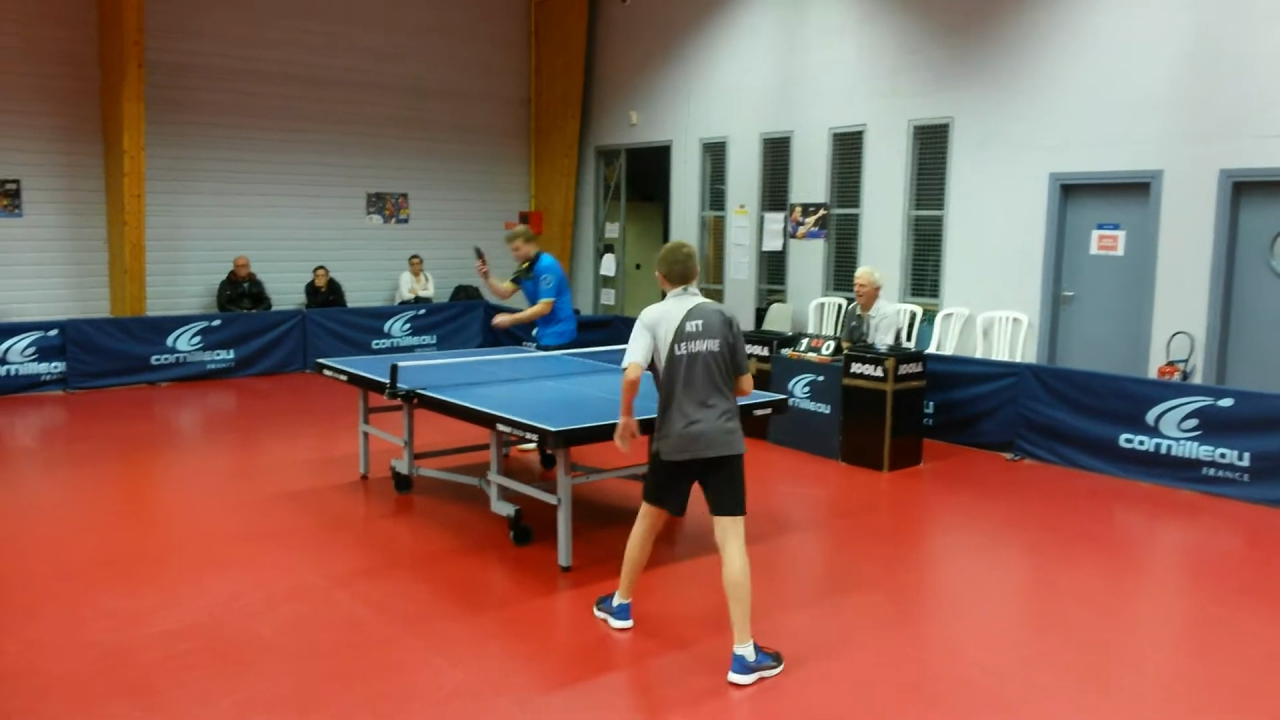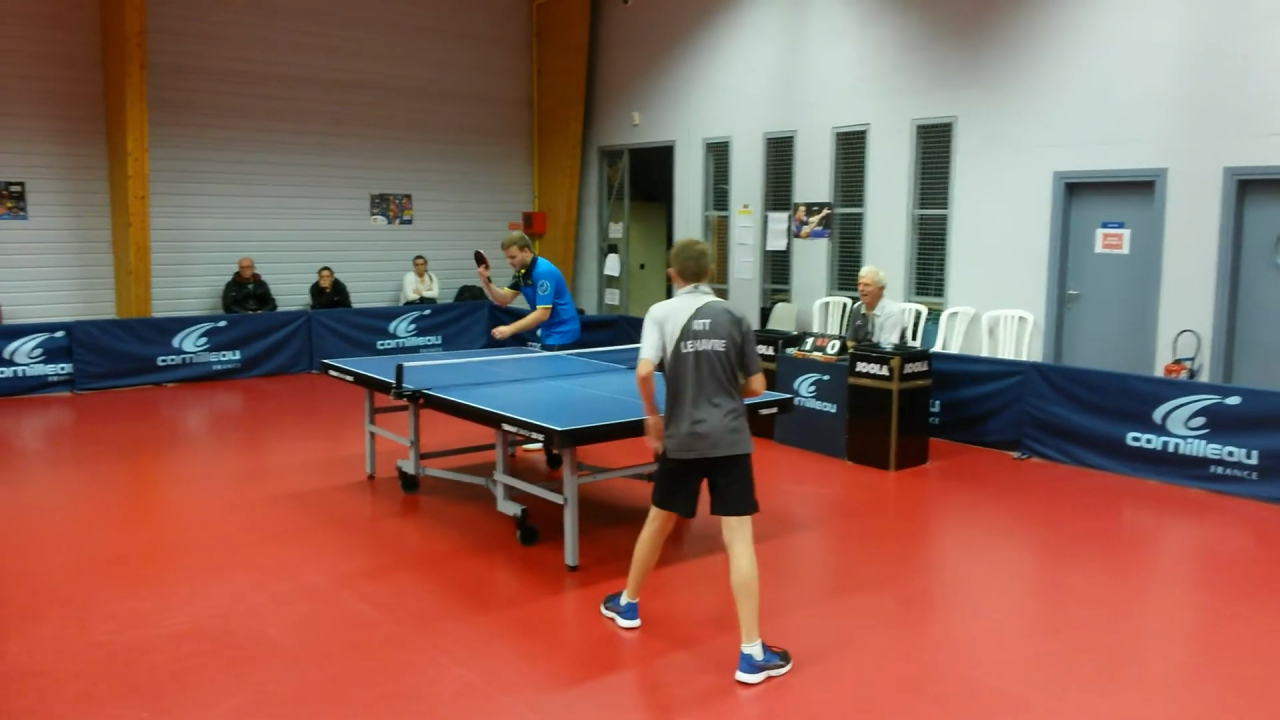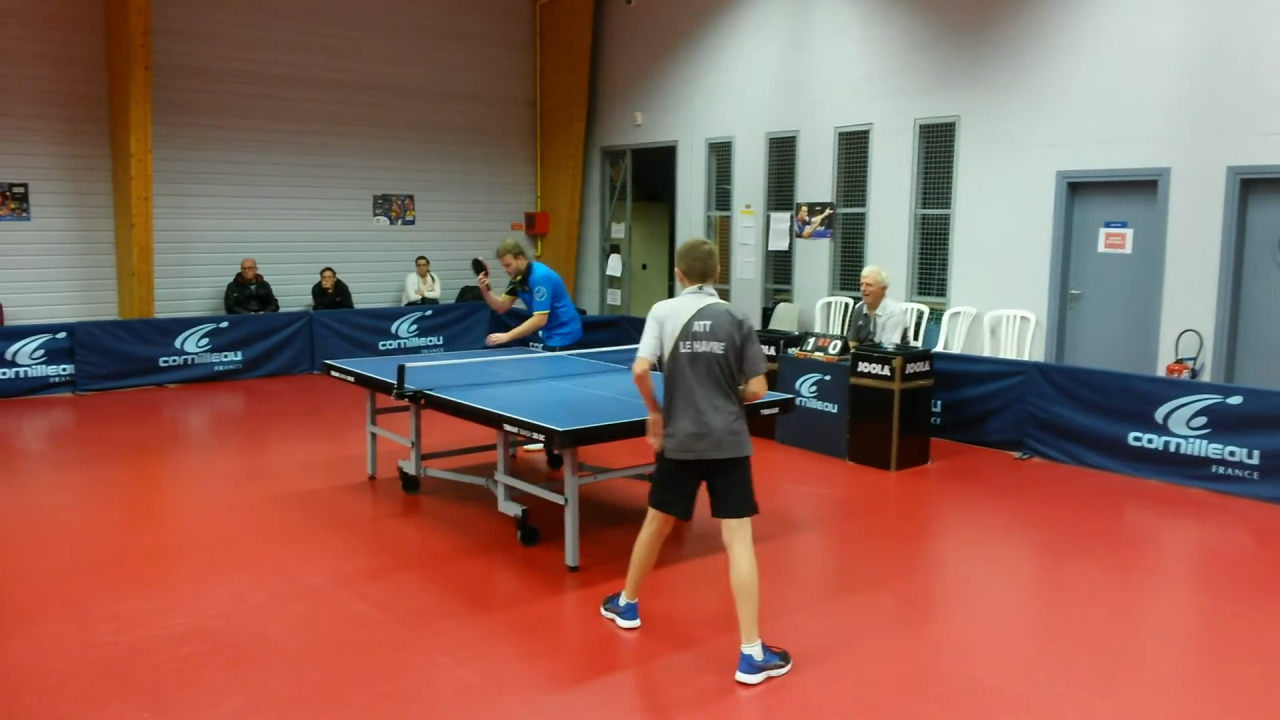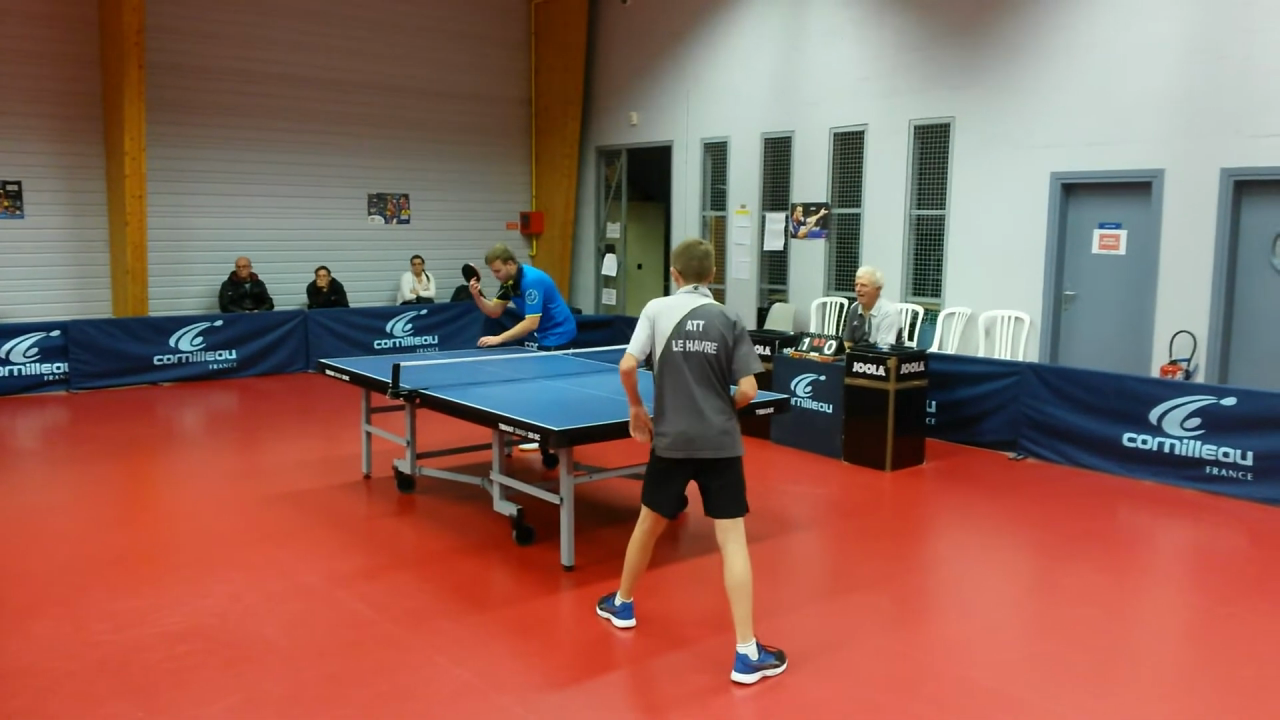
dt=0.1s
person 1, frame 1
left shoulder: (652, 316)
right shoulder: (723, 316)
left elbow: (632, 376)
right elbow: (745, 384)
left wrist: (626, 419)
left hip: (675, 440)
right hip: (723, 439)
left knee: (648, 520)
right knee: (731, 540)
left ankle: (620, 604)
right ankle: (744, 654)
person 1, frame 2
left shoulder: (661, 313)
right shoulder: (733, 317)
left elbow: (644, 373)
right elbow: (756, 386)
left wrist: (653, 416)
left hip: (682, 439)
right hip: (730, 439)
left knee: (659, 523)
right knee: (739, 540)
left ankle: (628, 603)
right ankle: (751, 653)
person 1, frame 3
left shoulder: (663, 311)
right shoulder: (736, 319)
left elbow: (640, 370)
right elbow: (757, 389)
left wrist: (655, 413)
left hip: (680, 442)
right hip: (729, 443)
left knee: (657, 525)
right knee: (739, 542)
left ankle: (626, 604)
right ankle: (751, 653)
person 1, frame 4
left shoulder: (656, 309)
right shoulder: (729, 320)
left elbow: (627, 366)
right elbow: (747, 390)
left wrist: (636, 409)
left hip: (670, 440)
right hip: (720, 443)
left knee: (649, 524)
right knee: (732, 542)
left ankle: (622, 604)
right ankle: (746, 653)
